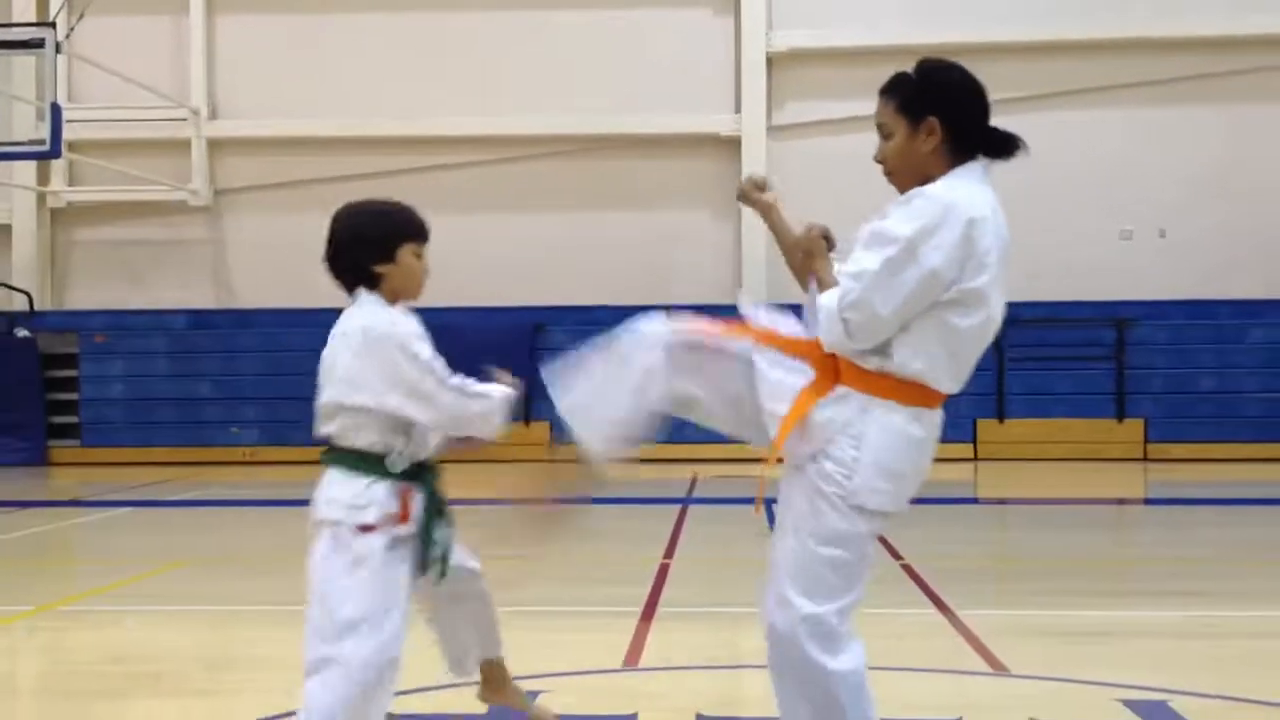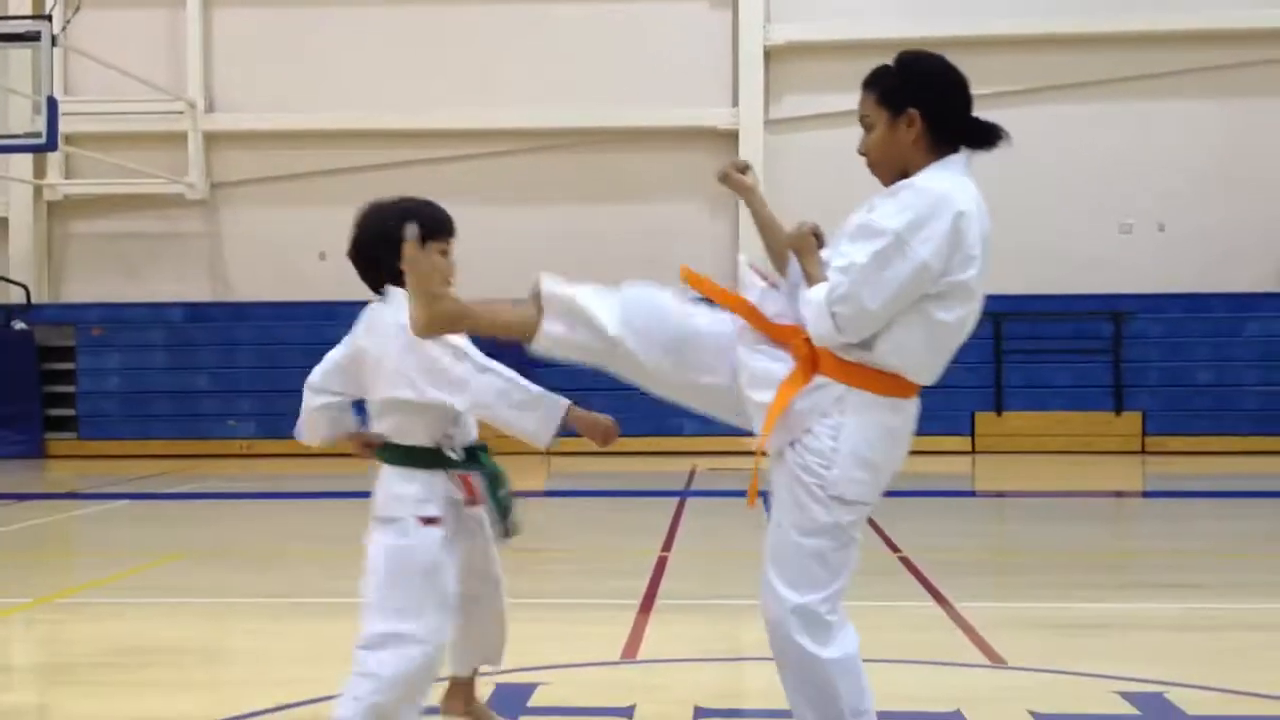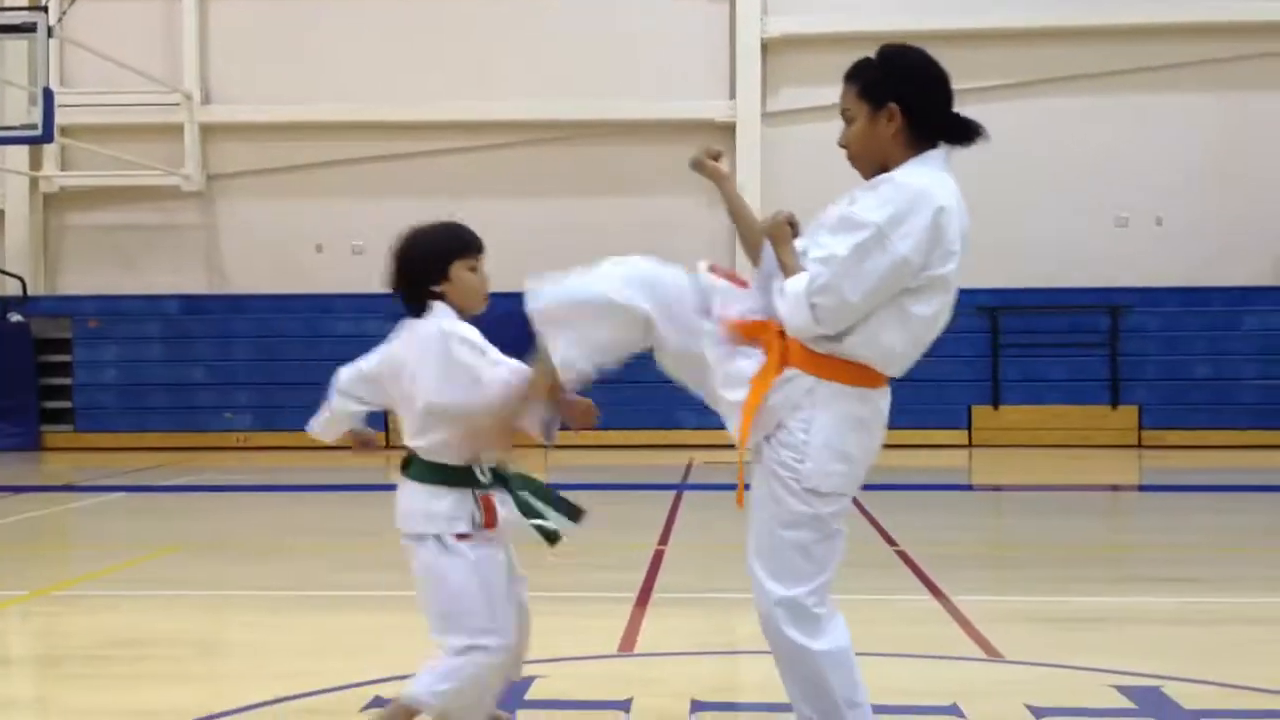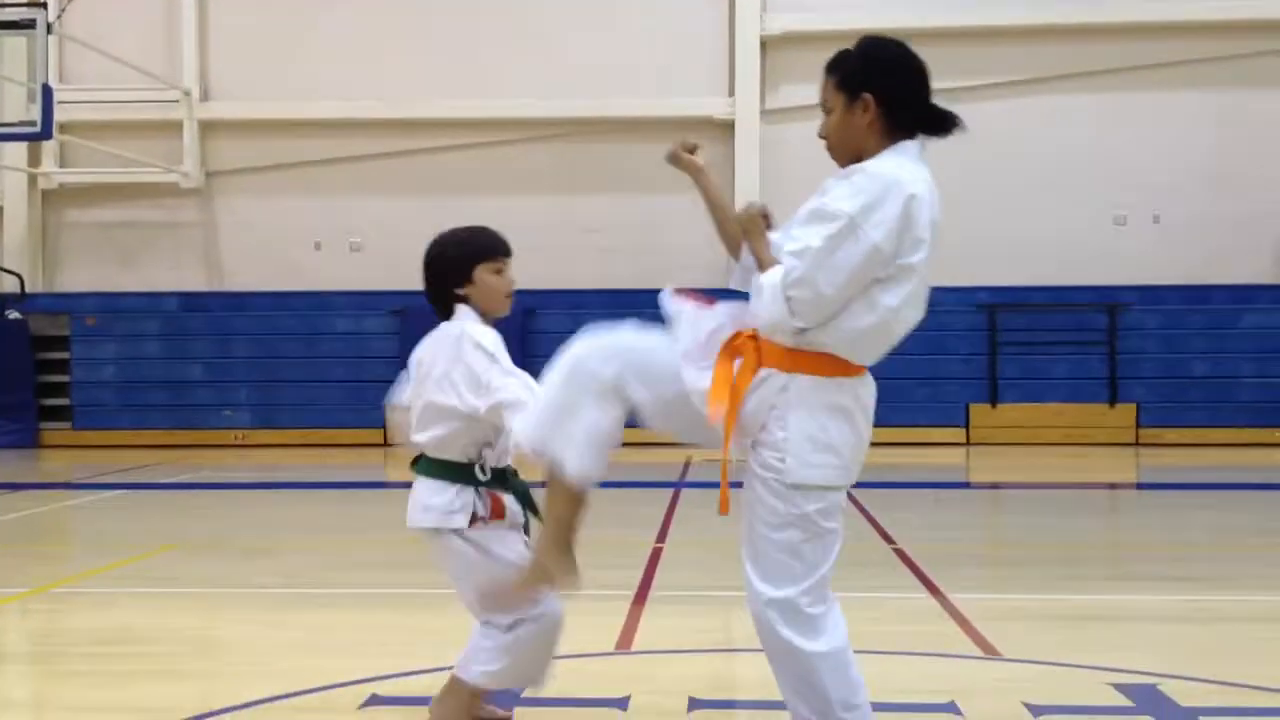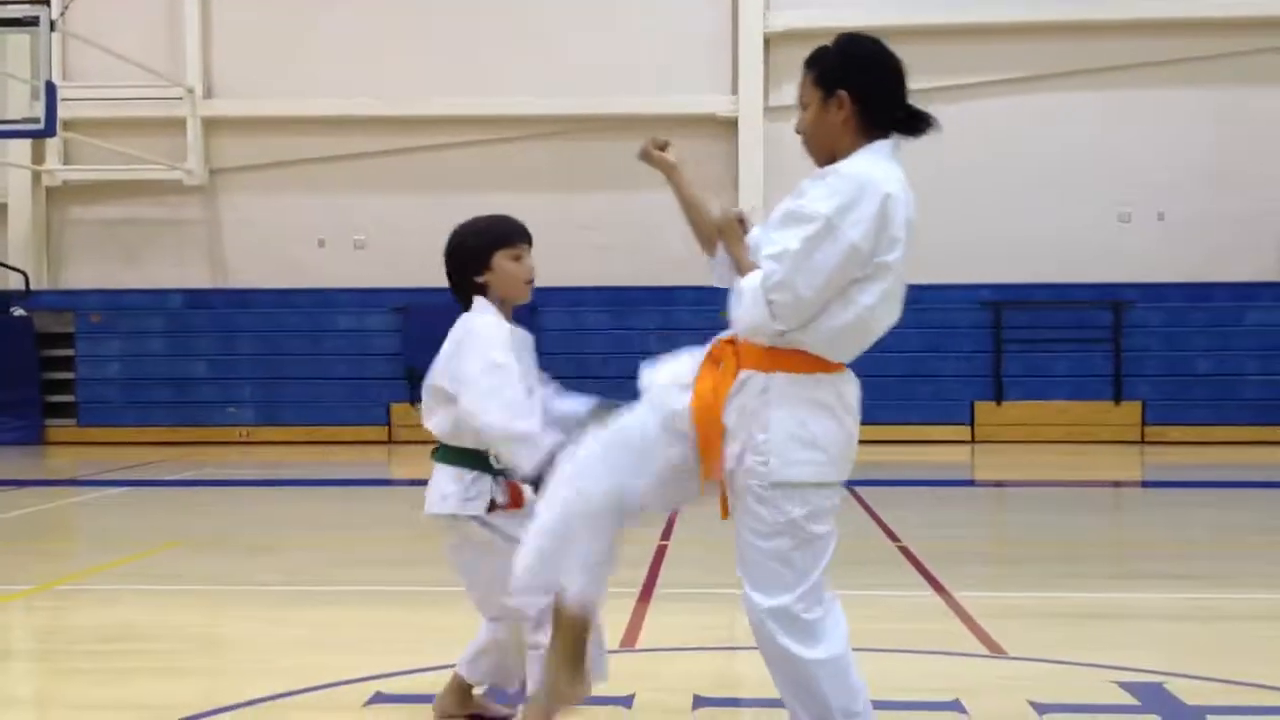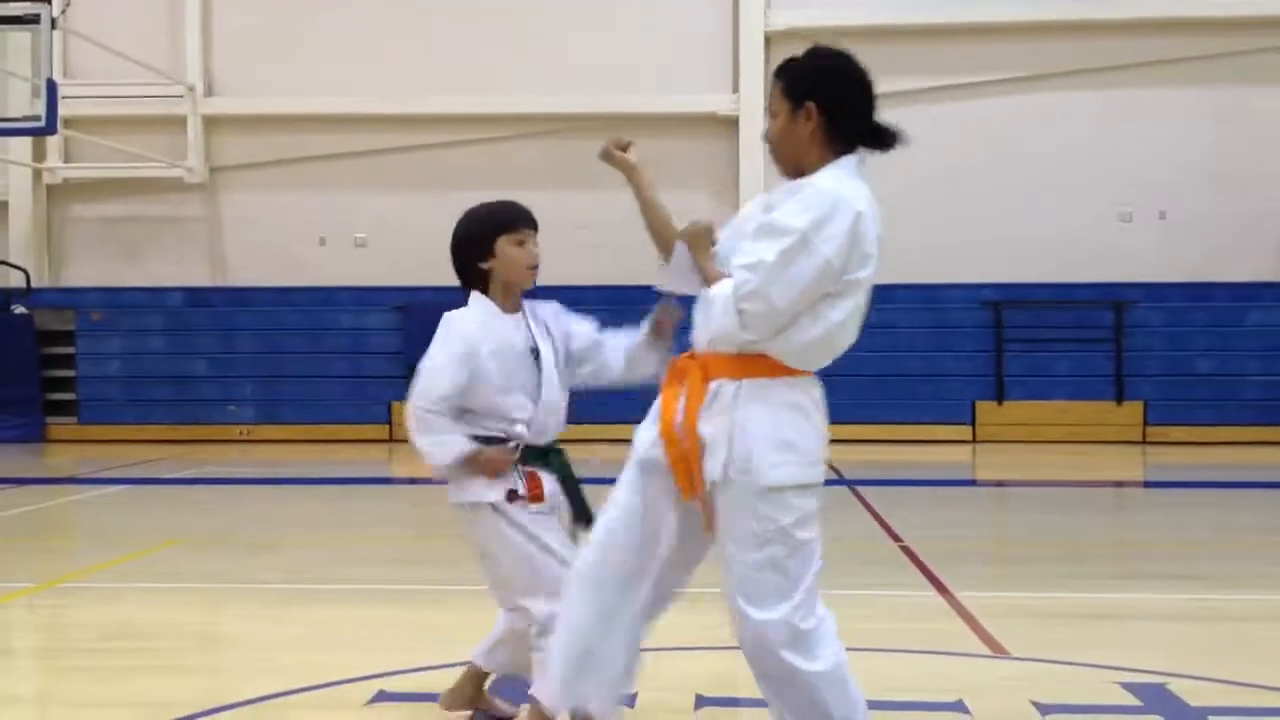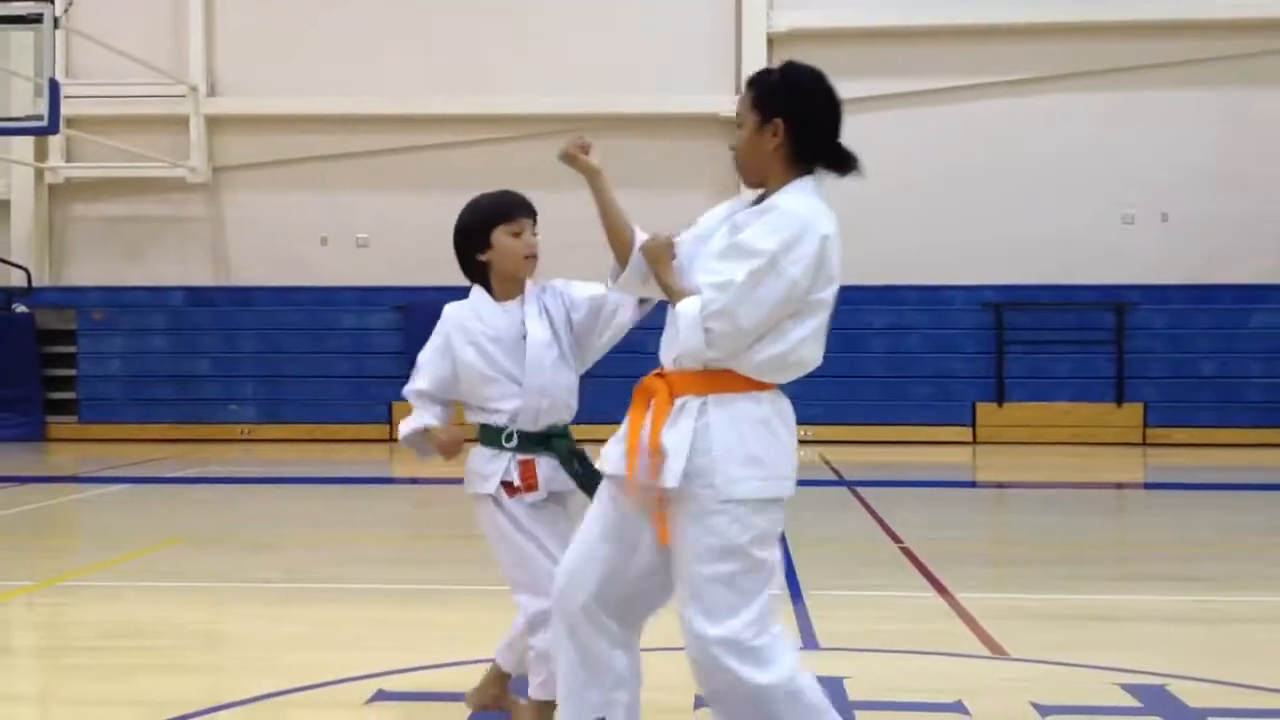
dt=0.1s
person 1, frame 1
left shoulder: (952, 212)
right shoulder: (944, 208)
left elbow: (849, 324)
right elbow: (847, 311)
left wrist: (816, 261)
right wrist: (773, 217)
left hip: (861, 432)
right hip: (832, 402)
left knee: (809, 621)
right knee: (661, 342)
person 1, frame 2
left shoulder: (941, 205)
right shoulder: (918, 201)
left elbow: (839, 319)
right elbow: (810, 296)
left wrist: (806, 257)
right wrist: (756, 202)
left hip: (843, 420)
right hip: (801, 378)
left knee: (803, 610)
right knee: (637, 313)
right ankle: (454, 315)
person 1, frame 3
left shoulder: (917, 198)
right shoulder: (897, 193)
left elbow: (821, 308)
right elbow: (778, 281)
left wrist: (783, 247)
right wrist: (725, 188)
left hip: (819, 412)
right hip: (775, 364)
left knee: (794, 601)
right knee: (632, 290)
person 1, frame 4
left shoulder: (889, 188)
right shoulder: (873, 185)
left elbow: (791, 301)
right elbow: (756, 265)
left wrist: (759, 240)
right wrist: (702, 181)
left hip: (806, 410)
right hip: (761, 378)
left knee: (792, 602)
right knee: (601, 359)
right ankle: (555, 550)
person 1, frame 5
left shoulder: (865, 187)
right shoulder: (851, 185)
left elbow: (773, 303)
right elbow: (732, 265)
left wrist: (735, 243)
right wrist: (675, 177)
left hip: (789, 411)
right hip: (737, 386)
left knee: (788, 607)
right knee: (589, 480)
right ankle: (566, 665)
person 1, frame 6
left shoulder: (835, 205)
right shoulder: (795, 200)
left elbow: (740, 313)
right elbow: (683, 259)
left wrist: (705, 258)
right wrist: (635, 178)
left hip: (763, 425)
right hip: (706, 409)
left knee: (777, 618)
right knee: (609, 570)
person 1, frame 7
left shoulder: (798, 226)
right shoulder: (742, 216)
left elbow: (709, 332)
right elbow: (637, 268)
left wrist: (667, 274)
right wrist: (595, 180)
left hip: (730, 437)
right hip: (673, 427)
left knee: (725, 637)
right knee: (589, 595)
person 2, frame 1
left shoulder: (360, 324)
right shoulder: (387, 328)
right elbow: (445, 400)
right wrist: (502, 396)
left hip: (394, 495)
right hip: (367, 503)
left knee: (460, 586)
right knee: (359, 650)
person 2, frame 2
left shoulder: (375, 325)
right shoulder: (418, 323)
left elbow: (323, 388)
right elbow: (485, 385)
left wrist: (349, 432)
right wrist: (572, 415)
left hip: (444, 489)
right hip: (424, 495)
left knee: (479, 591)
right knee: (409, 637)
person 2, frame 3
left shoulder: (407, 341)
right shoulder: (453, 336)
left elbow: (352, 385)
right elbow: (510, 386)
left wrist: (342, 428)
right wrist: (563, 404)
left hip: (458, 501)
right hip: (453, 508)
left knee: (502, 614)
right knee: (484, 637)
person 2, frame 4
left shoulder: (442, 341)
right shoulder: (471, 340)
left elbow: (406, 404)
right elbow: (514, 401)
left hip: (472, 497)
right hip: (459, 504)
left knee: (511, 611)
right knee: (535, 611)
person 2, frame 5
left shoulder: (509, 335)
right shoulder: (484, 336)
left elbow: (539, 403)
right elbow: (497, 419)
left wrist: (592, 416)
right wrist: (551, 455)
left hip: (499, 493)
right hip: (475, 495)
left knee: (513, 609)
right knee: (556, 600)
person 2, frame 6
left shoulder: (546, 319)
right shoulder: (462, 328)
left elbow: (604, 354)
right elbow: (427, 409)
left wrist: (653, 336)
right wrist: (466, 455)
left hip: (533, 482)
right hip: (497, 485)
left knee: (536, 602)
right knee: (564, 597)
person 2, frame 7
left shoulder: (557, 302)
right shoulder: (459, 322)
left elbow: (616, 302)
right elbow: (423, 395)
right wrist: (431, 433)
left hip: (558, 466)
right hip: (505, 475)
left knee: (546, 592)
right knee: (553, 592)
